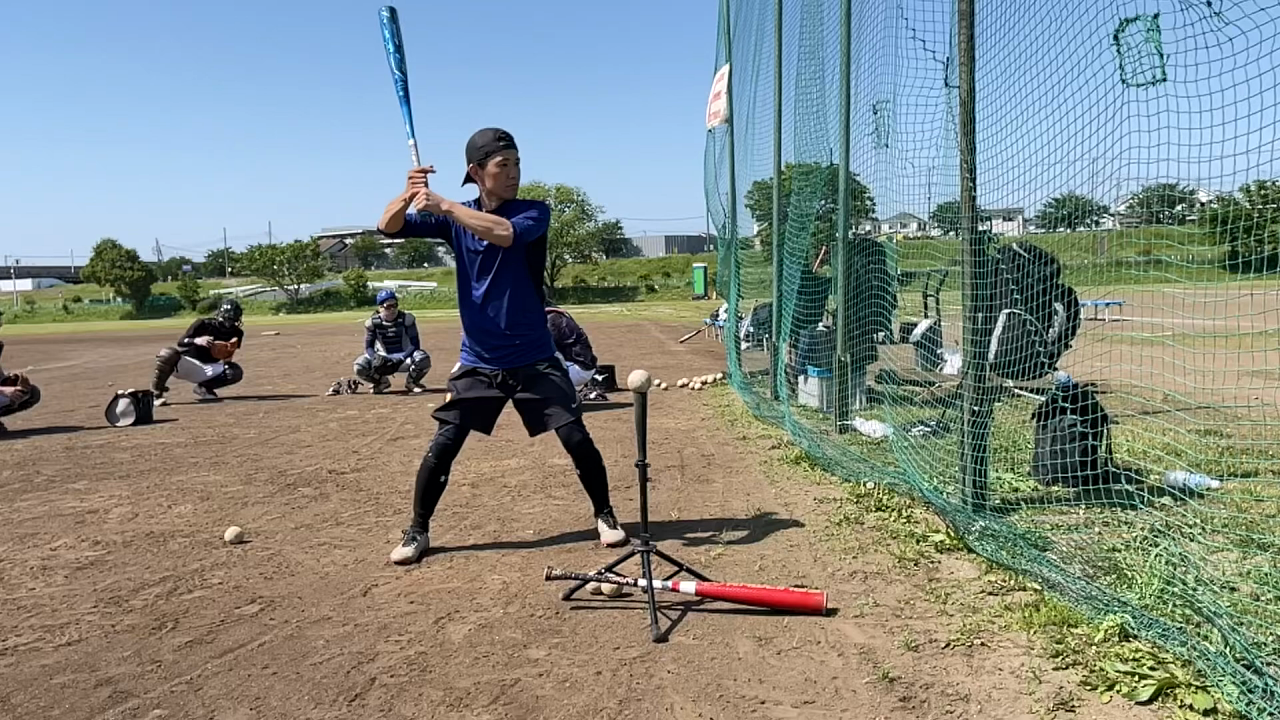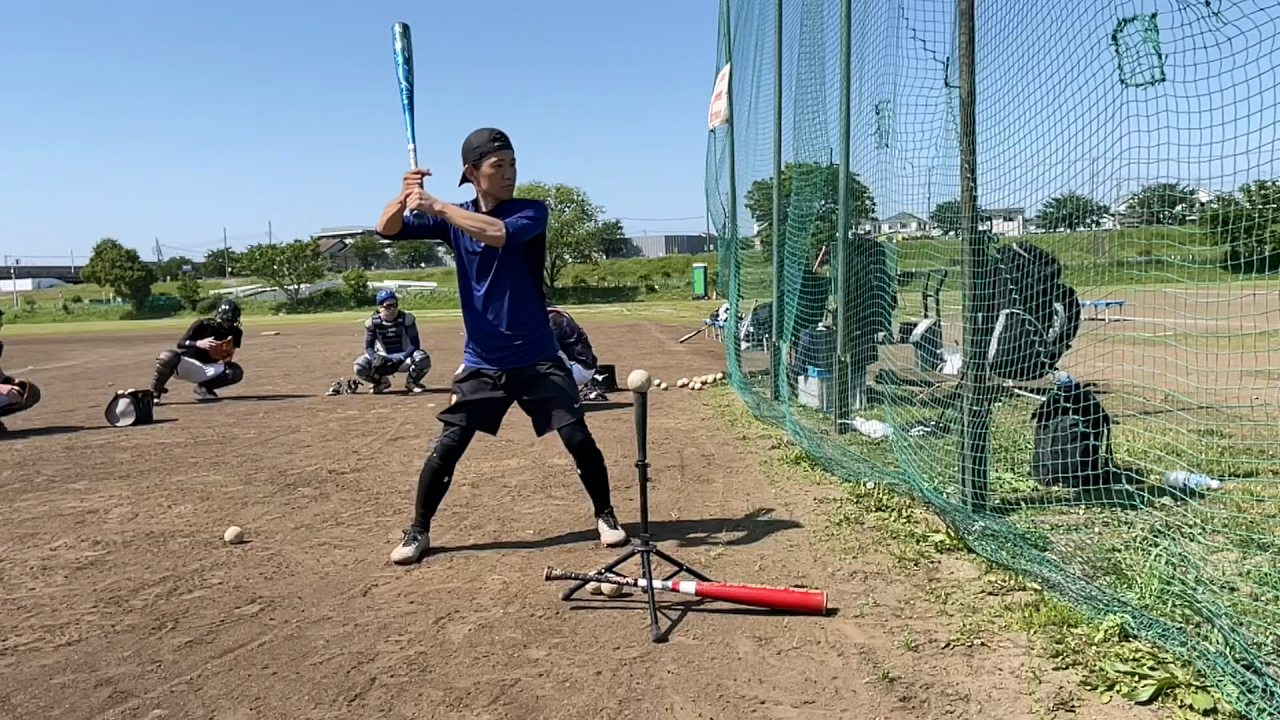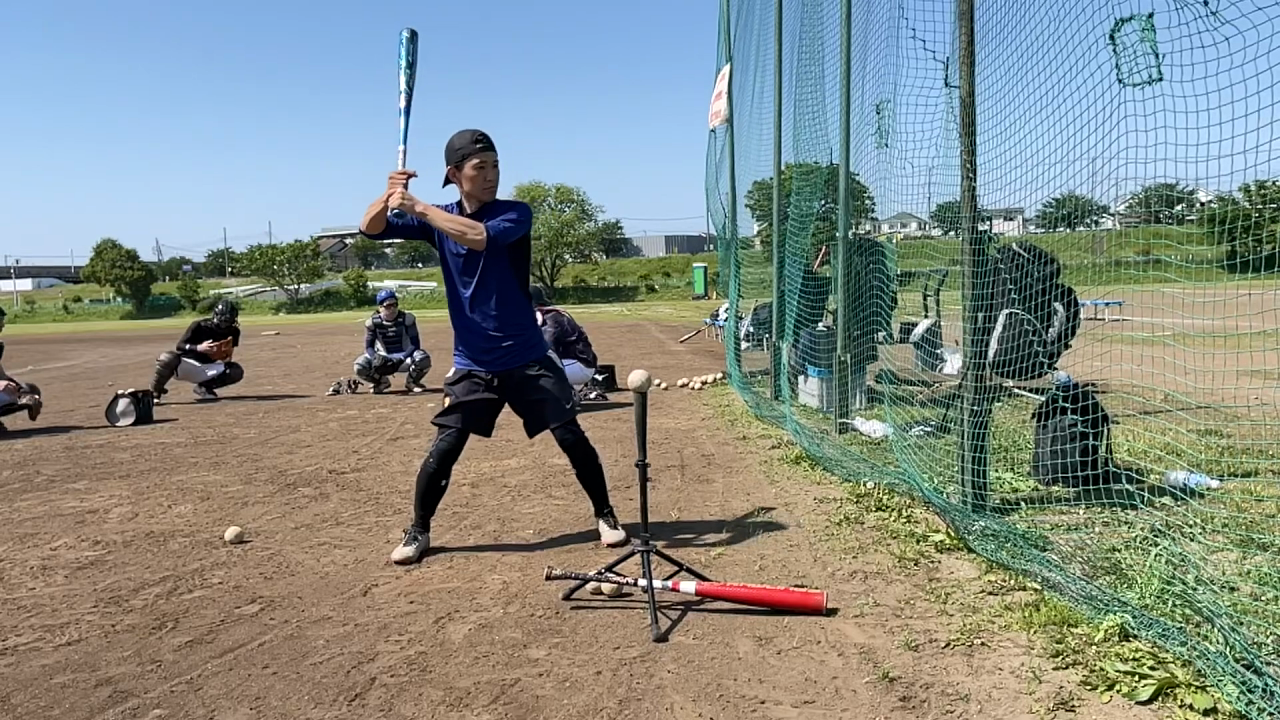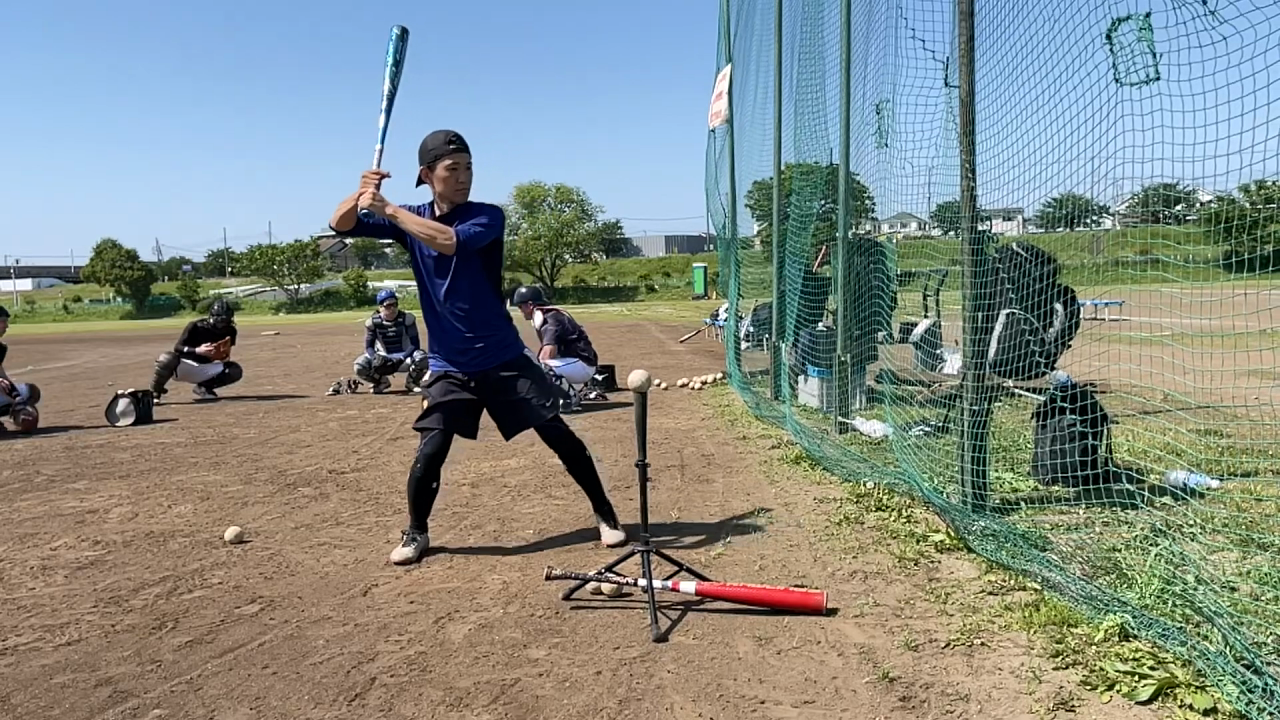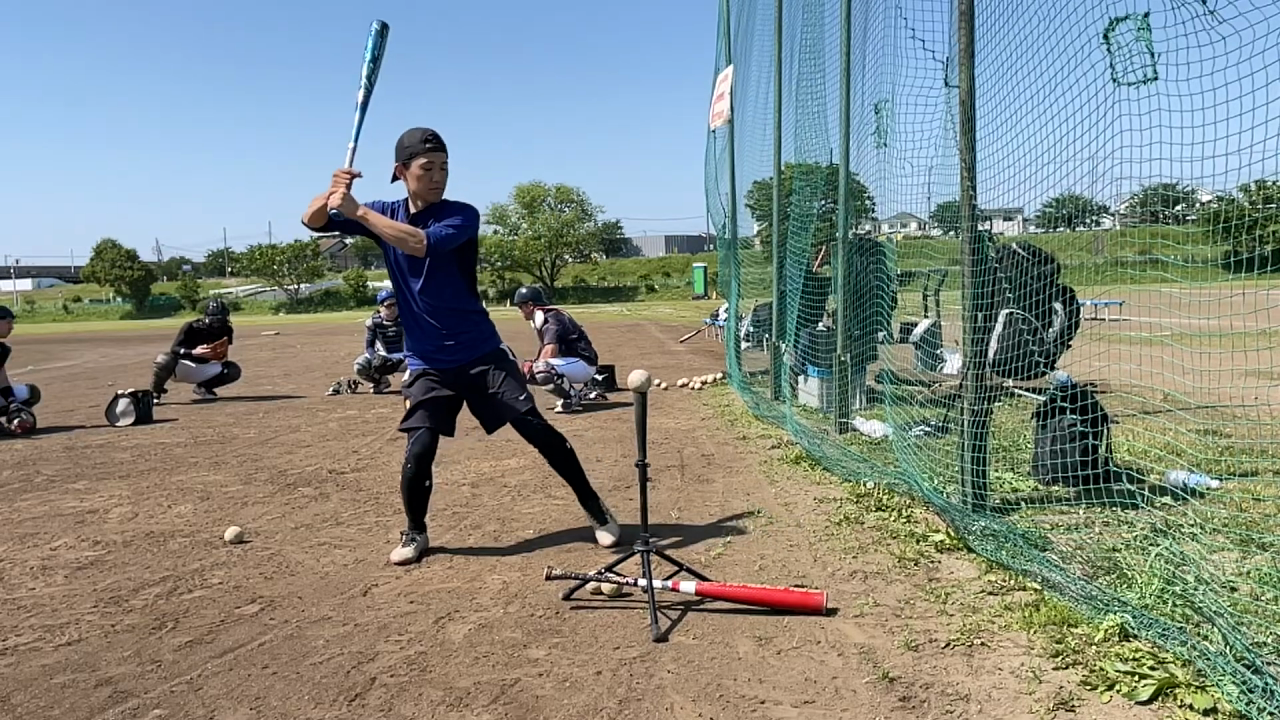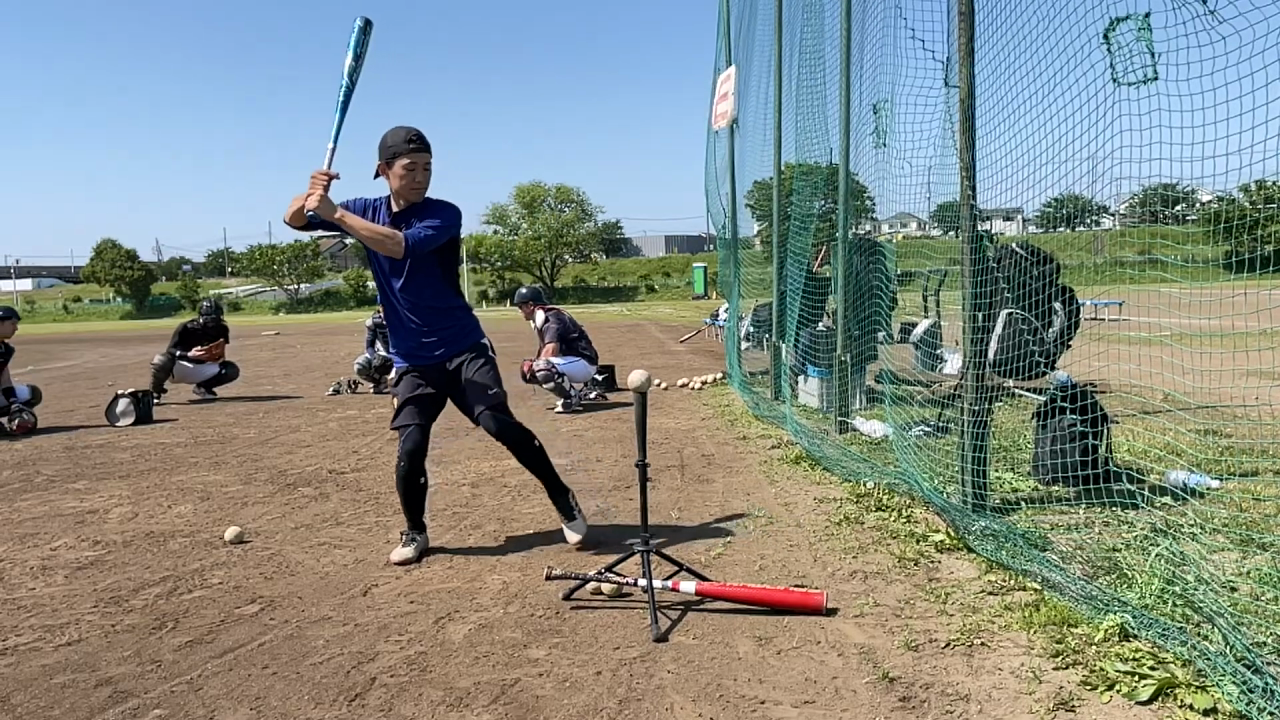
dt=0.5s
person 1, frame 1
left shoulder: (533, 212)
right shoulder: (454, 218)
left elbow: (504, 233)
right elbow: (389, 228)
left wrist: (443, 204)
right wrist: (409, 192)
left hip: (534, 359)
right hip: (478, 362)
left knee: (576, 438)
right knee: (442, 446)
left ankle: (604, 514)
right ankle: (417, 530)
person 1, frame 2
left shoulder: (531, 212)
right shoulder: (453, 216)
left elbow: (498, 233)
right elbow: (387, 230)
left wrist: (437, 206)
right wrist: (404, 196)
left hip: (537, 358)
right hip: (482, 362)
left knee: (577, 438)
right knee: (446, 447)
left ankle: (605, 514)
right ankle: (418, 530)
person 1, frame 3
left shoulder: (515, 214)
right shoulder: (438, 218)
left elbow: (481, 236)
right elbow: (371, 229)
left wrist: (419, 206)
right wrist: (389, 195)
left hip: (528, 360)
right hip: (472, 365)
left knee: (572, 439)
right knee: (443, 451)
left ankle: (604, 514)
right ankle: (418, 531)
person 1, frame 4
left shoulder: (488, 216)
right shoulder: (411, 218)
left elbow: (449, 241)
right elbow: (341, 225)
left wrist: (388, 209)
right wrist: (362, 193)
left hip: (505, 359)
right hip: (448, 366)
left knee: (558, 435)
right knee: (430, 453)
left ankle: (604, 512)
right ankle: (416, 531)
person 1, frame 5
left shoulder: (462, 215)
right shoulder: (386, 213)
left elbow: (421, 244)
right elbow: (314, 221)
left wrist: (358, 210)
right wrist: (333, 191)
left hip: (481, 353)
right hip: (427, 364)
left knee: (534, 427)
right knee: (418, 452)
left ankle: (594, 508)
right ankle: (415, 532)
person 1, frame 6
left shoulder: (444, 215)
right shoulder: (367, 210)
left elbow: (400, 245)
right elbow: (295, 220)
left wrist: (336, 214)
right wrist: (312, 192)
left hip: (463, 346)
right hip: (411, 359)
left knee: (498, 423)
right knee: (411, 448)
left ankle: (562, 499)
right ankle: (415, 531)
